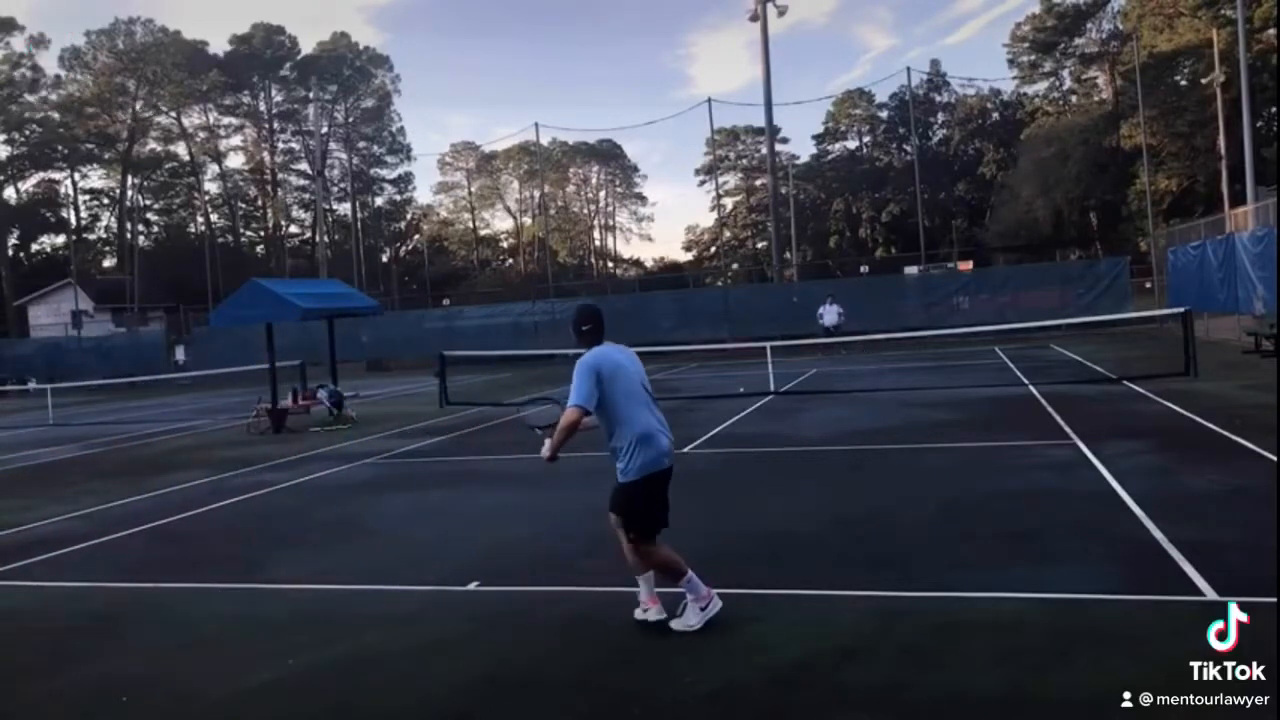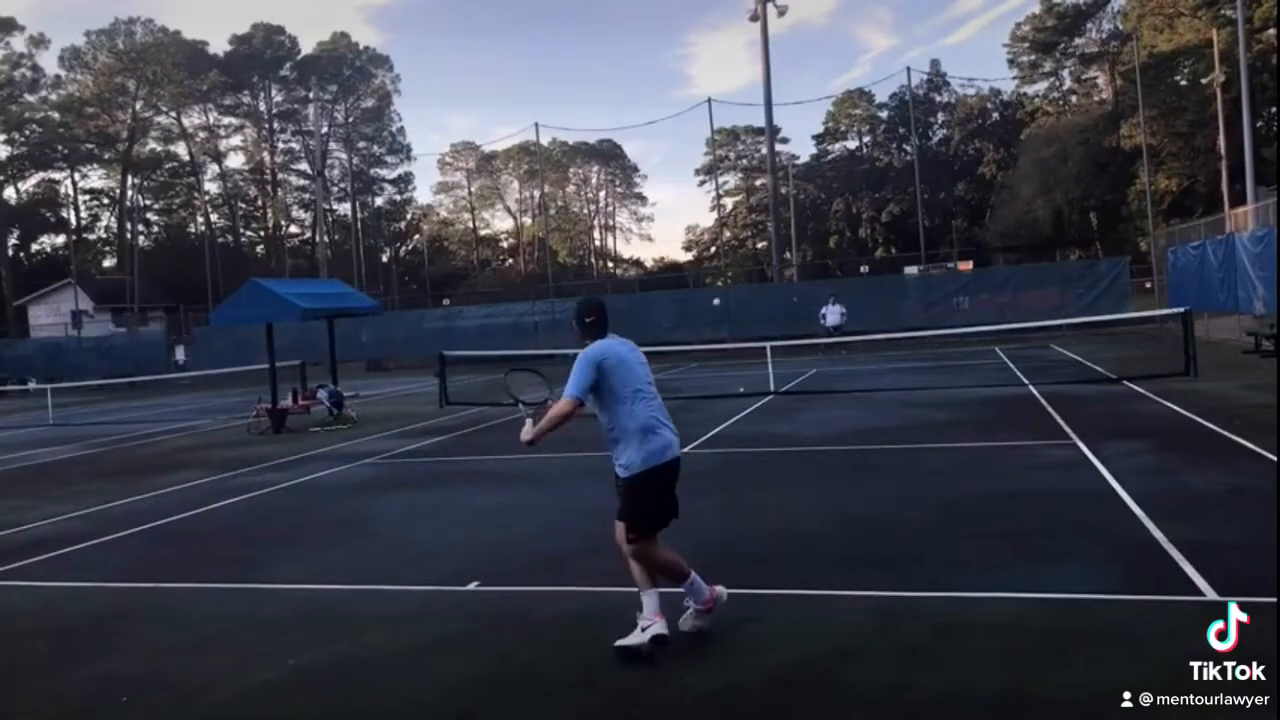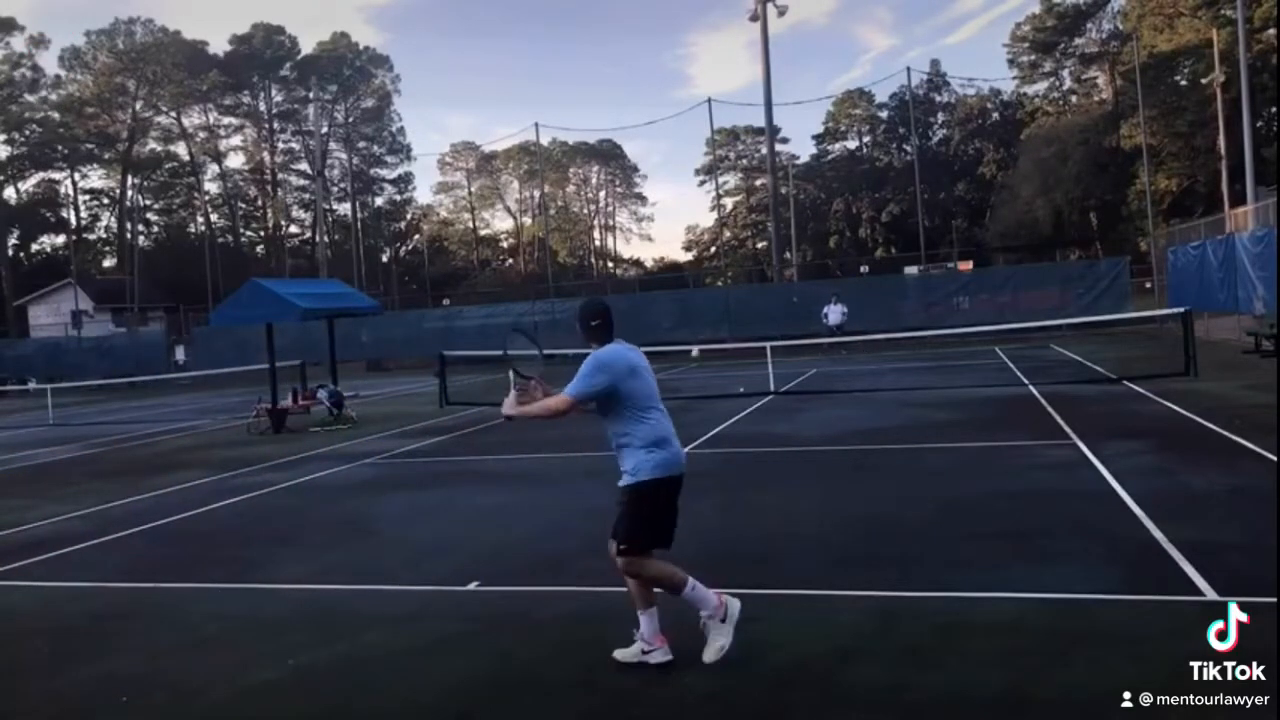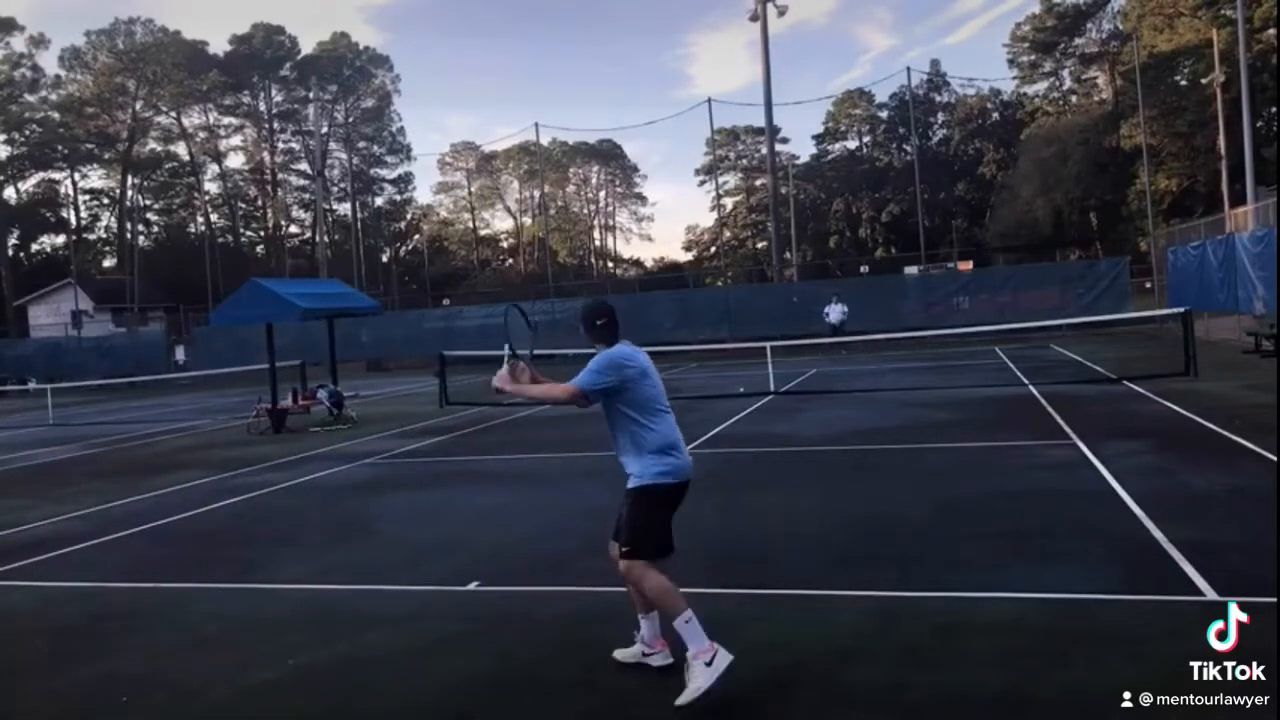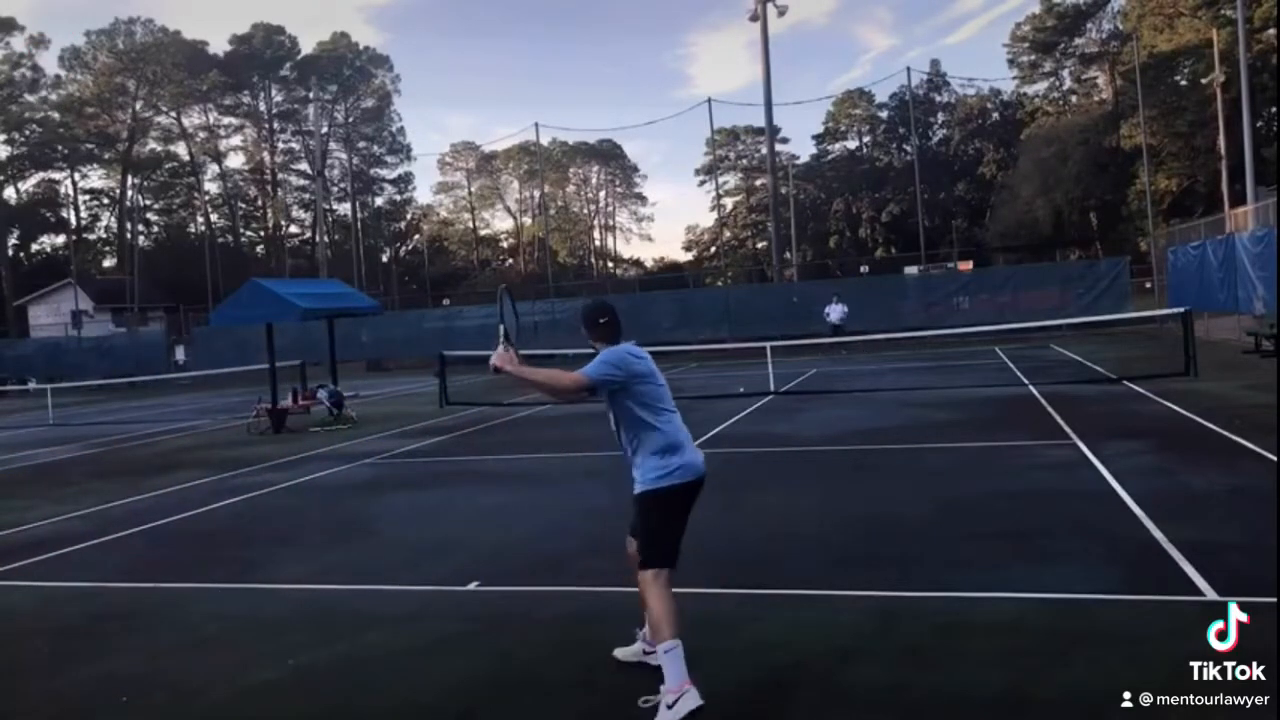
dt=0.1s
person 1, frame 1
left shoulder: (590, 363)
right shoulder: (624, 354)
left elbow: (574, 418)
left wrist: (552, 448)
left hip: (641, 462)
right hip: (654, 453)
left knee: (643, 543)
right knee: (620, 519)
left ankle: (701, 598)
right ankle: (650, 600)
person 1, frame 2
left shoulder: (592, 355)
right shoulder: (627, 347)
left elbow: (567, 408)
left wrist: (533, 434)
right wrist: (554, 411)
left hip: (643, 457)
right hip: (658, 451)
left knee: (641, 545)
right knee: (625, 534)
left ankle: (704, 596)
right ankle: (653, 621)
person 1, frame 3
left shoulder: (605, 360)
right shoulder: (625, 355)
left elbow: (565, 405)
right elbow: (595, 401)
left wrist: (519, 411)
right wrist: (544, 396)
left hip: (651, 469)
right hip: (649, 467)
left knee: (631, 558)
right knee: (626, 551)
left ankle: (715, 607)
right ankle: (651, 643)
person 1, frame 4
left shoulder: (614, 358)
right shoulder: (626, 355)
left elbow: (568, 392)
right elbow: (583, 397)
left wrist: (512, 386)
right wrist: (534, 381)
left hip: (659, 473)
right hip: (657, 470)
left knee: (635, 567)
right knee: (622, 552)
left ankle: (705, 653)
right ankle: (652, 644)
person 1, frame 5
left shoulder: (619, 357)
right shoulder: (626, 356)
left elbow: (571, 383)
right elbow: (568, 390)
left wrist: (514, 368)
right wrist: (518, 366)
left hip: (666, 475)
right hip: (680, 471)
left knee: (653, 580)
right knee: (639, 548)
right ankle: (652, 645)
